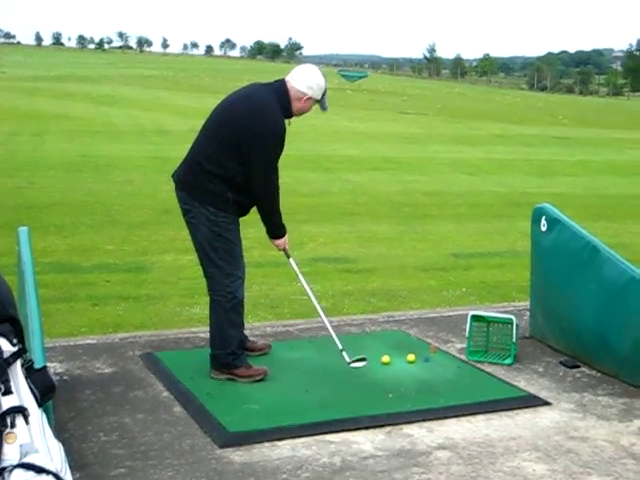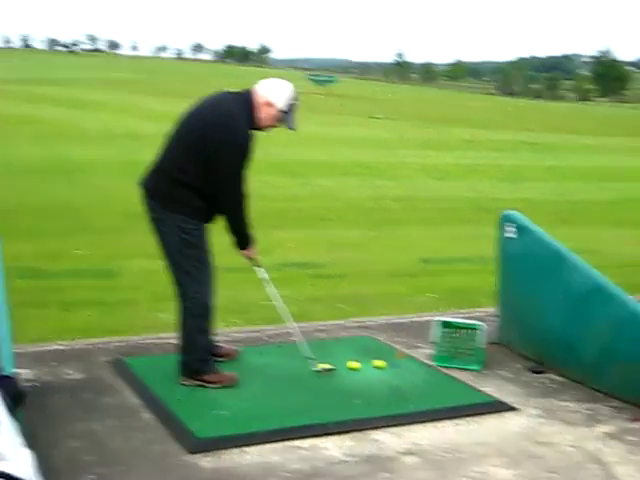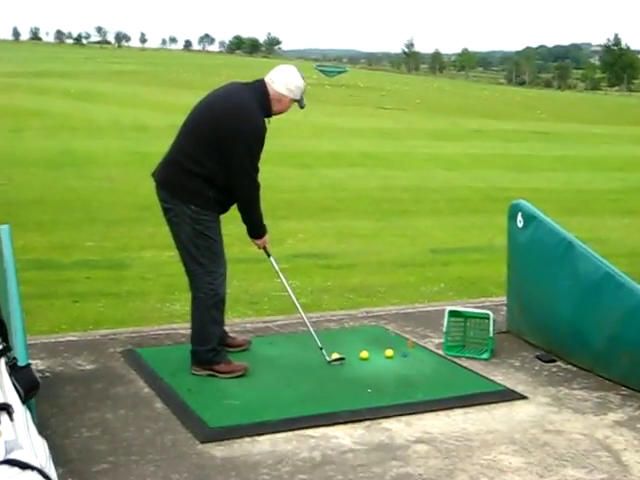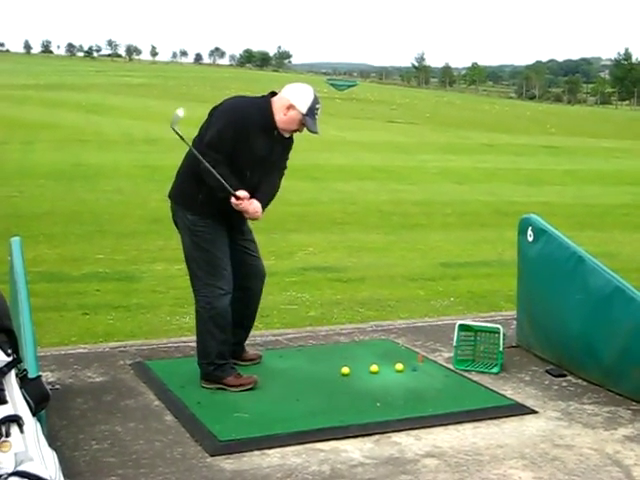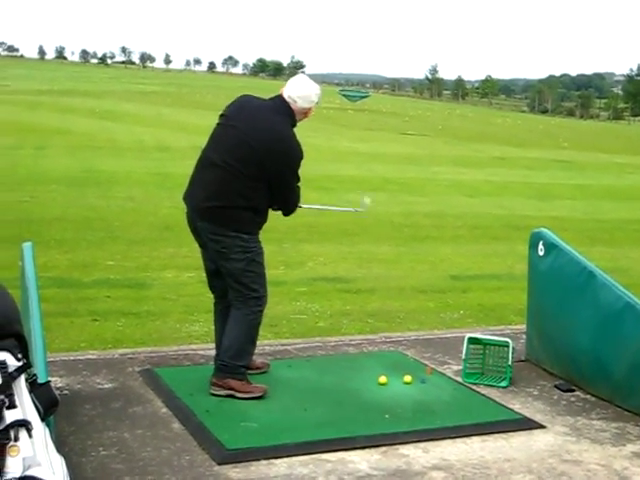
dt=1s
person 1, frame 1
left shoulder: (260, 97)
right shoulder: (267, 118)
right elbow: (264, 179)
right wrist: (276, 229)
left hip: (204, 190)
right hip: (208, 198)
left knee: (230, 274)
right knee: (227, 279)
left ankle: (234, 339)
right ankle: (226, 360)
person 1, frame 2
left shoulder: (228, 106)
right shoulder: (233, 127)
right elbow: (229, 190)
right wrist: (243, 240)
left hip: (172, 195)
right hip: (176, 203)
left knee: (197, 280)
right knee: (196, 284)
left ankle: (202, 345)
right ankle: (195, 366)
person 1, frame 3
left shoulder: (239, 95)
right shoulder: (247, 119)
right elbow: (244, 180)
right wrist: (257, 230)
left hip: (185, 186)
right hip: (189, 196)
left knee: (211, 270)
right knee: (209, 275)
left ankle: (214, 335)
right ankle: (206, 357)
person 1, frame 4
left shoulder: (281, 136)
right shoulder: (236, 113)
left elbow: (273, 176)
right elbow: (208, 158)
left wrist: (259, 203)
right wrist: (236, 192)
left hip: (231, 212)
right hip: (199, 210)
left knee: (251, 277)
right knee: (215, 289)
left ankle: (232, 348)
right ankle: (215, 370)
person 1, frame 5
left shoulder: (243, 104)
right shoulder: (285, 144)
right elbow: (287, 199)
right wrist: (288, 204)
left hip: (201, 209)
right hip: (231, 223)
left knee: (227, 292)
right knee: (250, 298)
left ankle: (234, 357)
right ankle: (227, 374)
